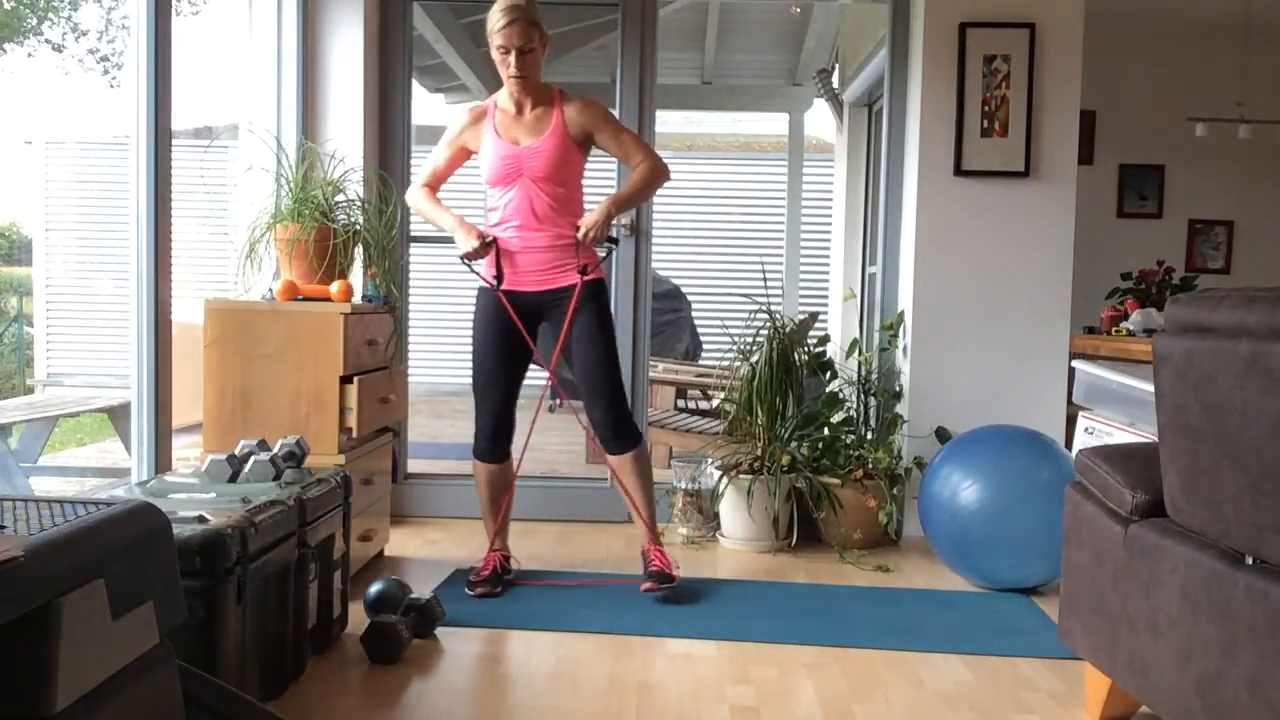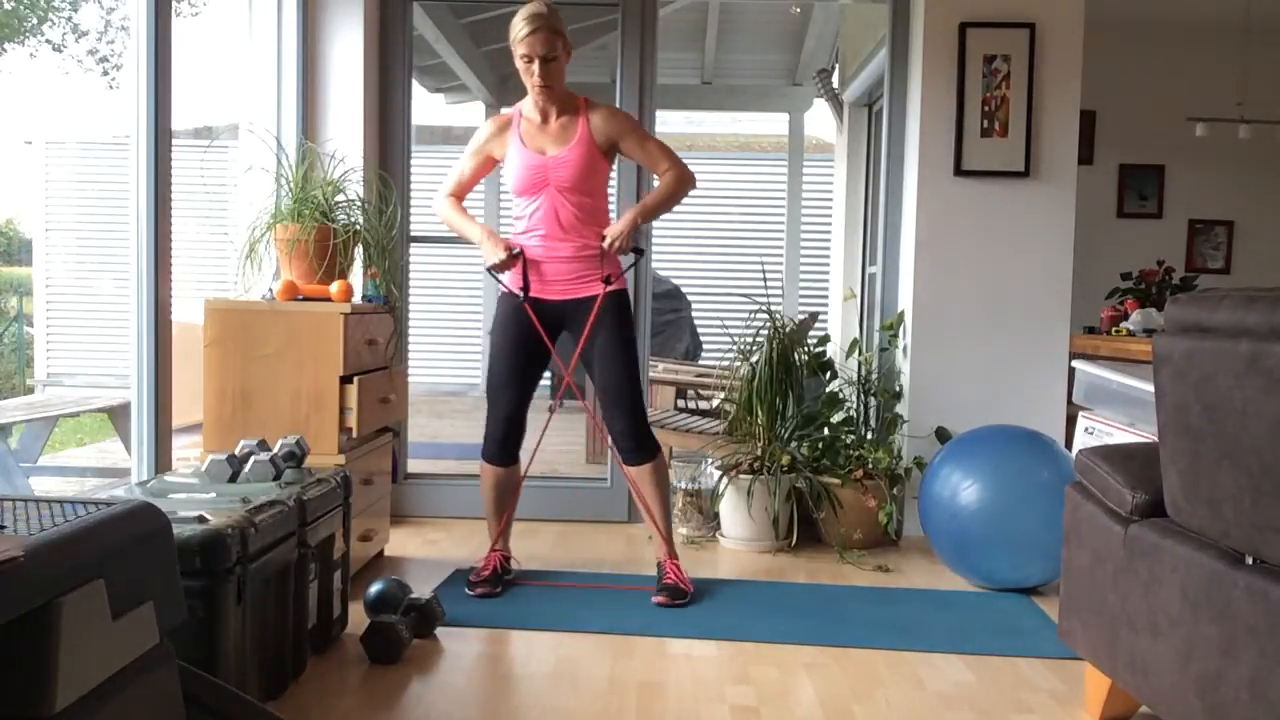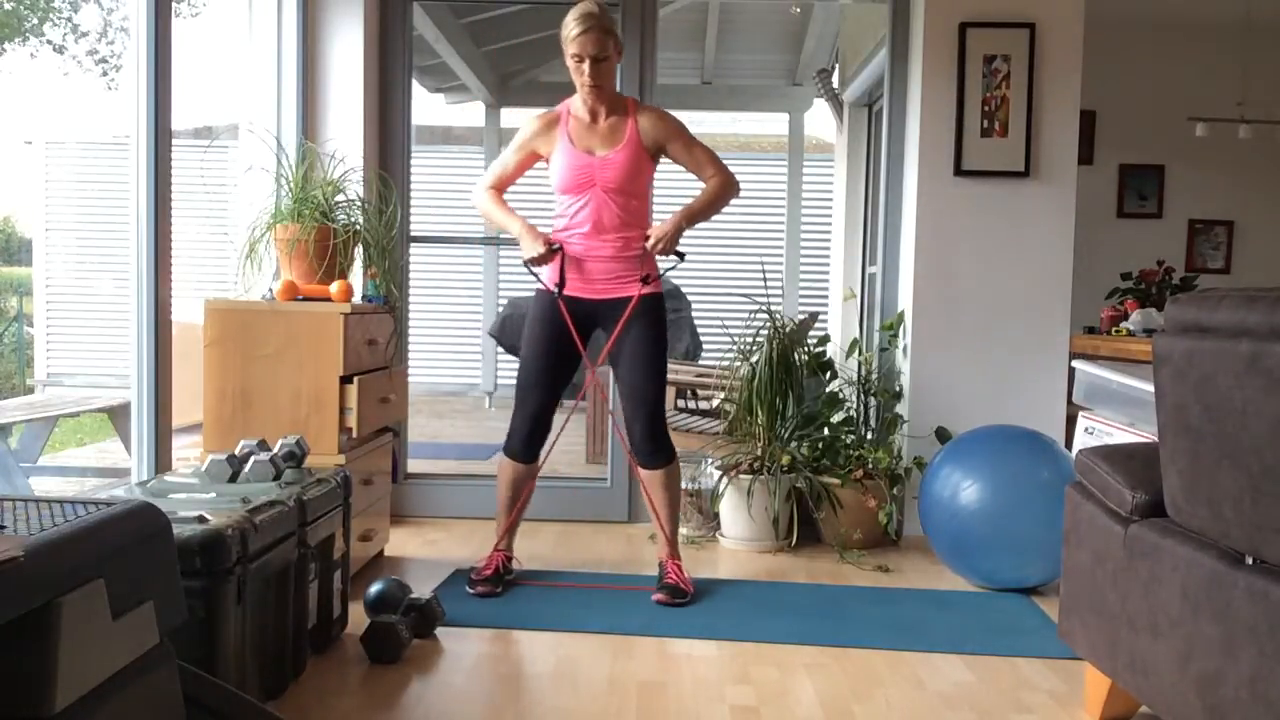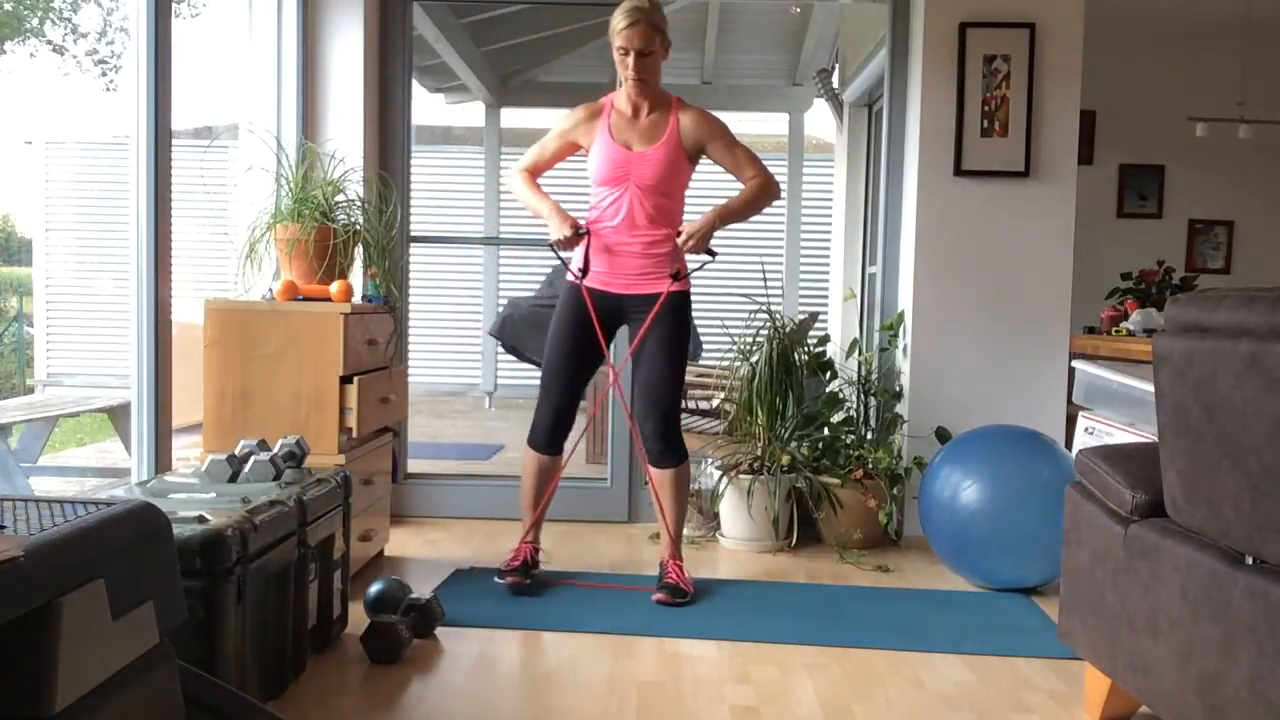
dt=0.2s
person 1, frame 1
left shoulder: (577, 113)
right shoulder: (475, 123)
left elbow: (653, 167)
right elbow: (419, 190)
left wrist: (610, 207)
right wrist: (457, 226)
left hip: (574, 283)
right hip: (503, 288)
left knee: (609, 413)
right knee: (491, 423)
left ankle: (652, 546)
right ankle: (497, 552)
person 1, frame 2
left shoulder: (603, 122)
right shoulder: (500, 131)
left elbow: (679, 176)
right elbow: (445, 200)
left wrist: (635, 217)
right wrist: (484, 237)
left hip: (597, 294)
right hip: (525, 295)
left knee: (628, 424)
right knee: (502, 426)
left ankle: (667, 557)
right ankle: (497, 553)
person 1, frame 3
left shoulder: (650, 124)
right shoulder: (547, 127)
left elbow: (723, 182)
right elbow: (485, 191)
left wrist: (680, 220)
right wrist: (523, 230)
left hip: (632, 296)
right hip: (562, 293)
left knee: (646, 428)
right knee: (527, 422)
left ankle: (670, 559)
right ankle: (500, 551)
person 1, frame 4
left shoulder: (691, 123)
right shoulder: (588, 119)
left elbow: (764, 185)
right elbow: (520, 174)
left wrist: (714, 218)
right wrist: (552, 213)
left hip: (659, 292)
right hip: (589, 286)
left knee: (658, 425)
right knee: (551, 414)
left ankle: (671, 558)
right ankle: (527, 543)
